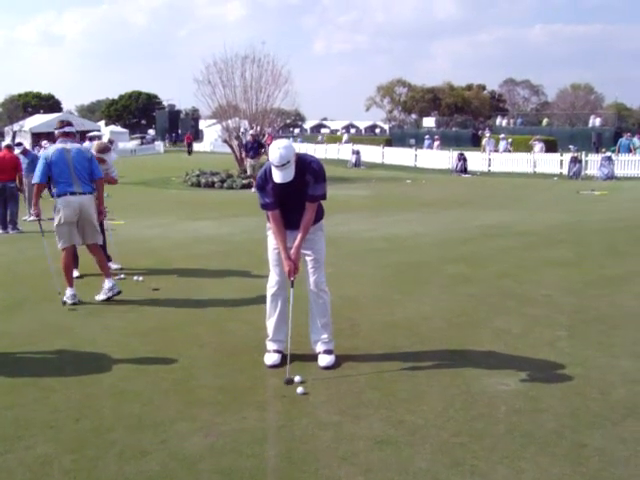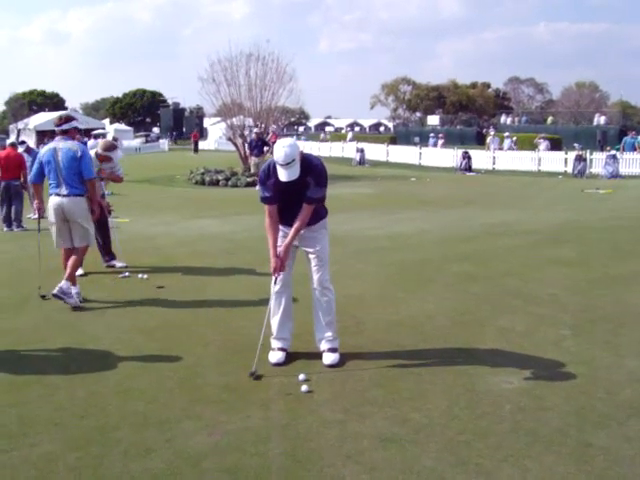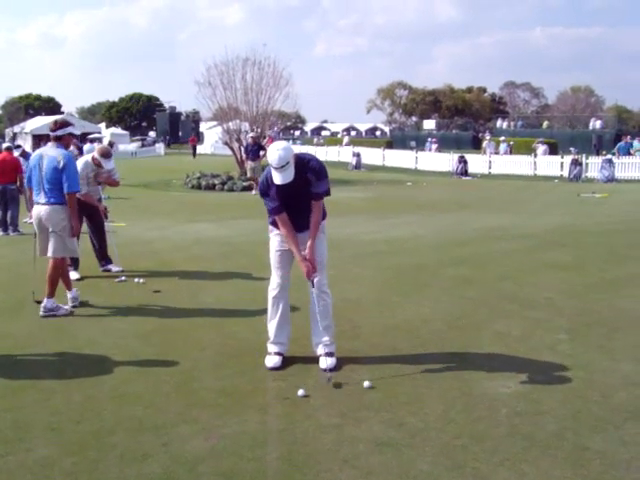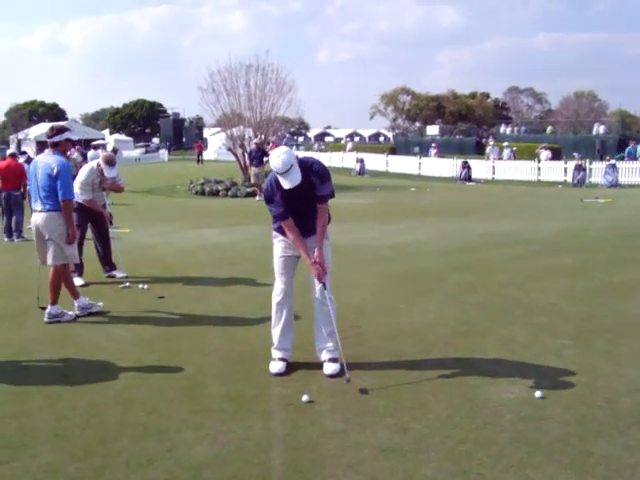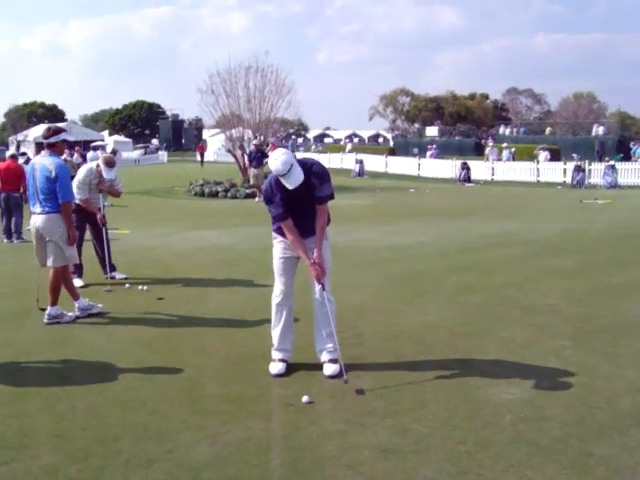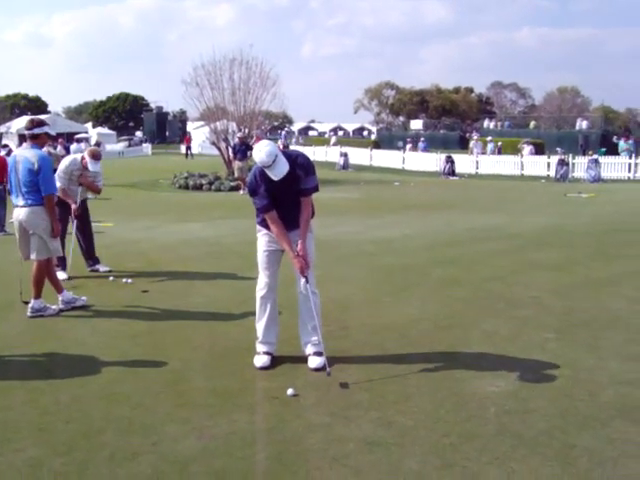
dt=0.5s
person 1, frame 1
left shoulder: (313, 168)
right shoulder: (264, 177)
left elbow: (311, 211)
right elbow: (275, 219)
left wrist: (297, 248)
right wrist: (285, 256)
left hip: (311, 229)
right hip: (279, 231)
left knee: (317, 284)
right knee: (276, 285)
left ankle: (324, 344)
right ankle: (275, 344)
person 1, frame 2
left shoulder: (316, 169)
right shoulder: (267, 172)
left elbow: (306, 213)
right elbow: (270, 215)
left wrist: (287, 247)
right wrist: (273, 253)
left hip: (314, 227)
right hip: (282, 227)
left knee: (321, 283)
right knee: (280, 283)
left ankle: (328, 342)
right ankle: (279, 342)
person 1, frame 3
left shoulder: (314, 167)
right shoulder: (266, 182)
left elbow: (317, 209)
right elbow: (282, 222)
left wrist: (311, 246)
right wrist: (300, 258)
left hip: (313, 231)
right hip: (281, 233)
left knee: (320, 286)
right knee: (278, 286)
left ankle: (325, 346)
right ankle: (276, 347)
person 1, frame 4
left shoulder: (317, 170)
right shoulder: (271, 188)
left elbow: (322, 211)
right elbow: (289, 228)
left wrist: (318, 250)
right wrist: (309, 262)
left hip: (316, 235)
right hip: (285, 238)
left knee: (322, 292)
right knee: (282, 292)
left ankle: (329, 352)
right ankle: (280, 352)
person 1, frame 5
left shoulder: (317, 171)
right shoulder: (271, 189)
left elbow: (322, 211)
right elbow: (289, 229)
left wrist: (318, 250)
right wrist: (308, 262)
left hip: (316, 236)
right hip: (285, 239)
left knee: (322, 293)
right knee: (282, 294)
left ankle: (328, 353)
right ankle: (280, 354)
person 1, frame 6
left shoulder: (302, 163)
right shoulder: (255, 180)
left elbow: (306, 204)
right elbow: (273, 221)
left wrist: (301, 242)
right wrist: (292, 256)
left hip: (299, 229)
right hip: (269, 232)
left knee: (307, 286)
right knee: (266, 287)
left ankle: (313, 346)
right ankle: (265, 346)
person 2, frame 1
left shoulder: (48, 153)
right shoulder: (84, 151)
left elbow: (39, 183)
right elbow: (99, 179)
left wrist: (35, 205)
right wrist: (100, 204)
left hip: (65, 202)
right hip: (87, 200)
left knee: (67, 248)
right knee: (94, 244)
left ankle: (70, 292)
right ankle: (109, 283)
person 2, frame 2
left shoulder: (45, 151)
right shoulder: (79, 148)
left elbow: (35, 180)
right elbow: (90, 180)
left wrist: (38, 200)
right wrist: (94, 203)
left hip: (55, 202)
right hip: (77, 202)
left knee: (66, 248)
right knee: (81, 247)
left ankle: (73, 290)
right ankle: (65, 286)
person 2, frame 3
left shoulder: (35, 155)
right shoulder: (66, 157)
left elbow: (29, 185)
right elbow: (70, 193)
right wrist: (75, 219)
left hip: (38, 209)
right hip: (57, 210)
left knee: (58, 255)
right knee: (58, 257)
left ankle: (71, 293)
right ankle: (48, 304)
person 2, frame 4
left shoulder: (35, 162)
right shoulder: (61, 164)
left elbow: (32, 192)
right elbow: (65, 200)
right wrist: (71, 227)
left hip: (37, 216)
right hip: (54, 217)
left knee: (62, 262)
right knee: (58, 264)
left ankle: (80, 303)
right ankle: (53, 310)
person 2, frame 5
left shoulder: (32, 164)
right shoulder: (59, 165)
left elbow: (30, 195)
right elbow: (65, 202)
right wrist: (71, 228)
left hip: (36, 218)
right hip: (54, 219)
left knee: (61, 264)
right knee: (58, 266)
left ankle: (81, 304)
right ankle: (52, 311)
person 2, frame 6
left shoulder: (13, 156)
right shoulder: (41, 158)
left elbow: (12, 188)
right elbow: (48, 195)
right wrist: (55, 221)
left hip: (19, 212)
right hip: (37, 212)
left knee: (45, 257)
right knee: (42, 259)
left ankle: (64, 297)
right ankle: (36, 305)
person 3, frame 1
left shoulder: (106, 161)
left elbow: (114, 180)
left wrist: (103, 178)
left knee: (99, 228)
left ankle: (105, 260)
right ankle: (72, 266)
person 3, frame 2
left shoulder: (111, 160)
left elbow: (120, 178)
left wrist: (108, 176)
right wrist: (102, 202)
left hip: (98, 195)
left knee: (103, 227)
left ankle: (109, 258)
person 3, frame 3
left shoulder: (107, 164)
right shoulder: (82, 166)
left elbow: (116, 182)
right elbow: (82, 193)
left wrist: (105, 179)
right wrist: (99, 205)
left hip: (94, 198)
right hip: (76, 200)
left knee: (99, 231)
left ankle: (105, 262)
right ankle: (72, 268)
person 3, frame 4
left shoulder: (112, 170)
right shoulder: (87, 173)
left elbow: (121, 188)
right elbow: (86, 199)
left wrist: (109, 186)
right wrist: (104, 211)
left hip: (99, 205)
right hip: (81, 205)
left knee: (103, 237)
right knee: (78, 239)
left ankle: (109, 269)
right ankle: (77, 274)
person 3, frame 5
left shoulder: (111, 173)
right shoulder: (85, 173)
left elbow: (118, 193)
right elbow: (82, 199)
left wrist: (107, 188)
right wrist: (96, 213)
left hip: (97, 207)
right hip: (79, 207)
left knee: (102, 238)
right knee: (77, 241)
left ankle: (109, 270)
right ankle: (77, 275)
person 3, frame 6
left shoulder: (95, 168)
right shoulder: (68, 163)
left elbow: (98, 190)
right elbow: (60, 188)
left wrist: (87, 182)
right wrist: (72, 204)
left hip: (80, 200)
right hip: (61, 200)
left knee: (86, 232)
right knee: (59, 233)
left ankle: (93, 263)
right ankle: (60, 268)
